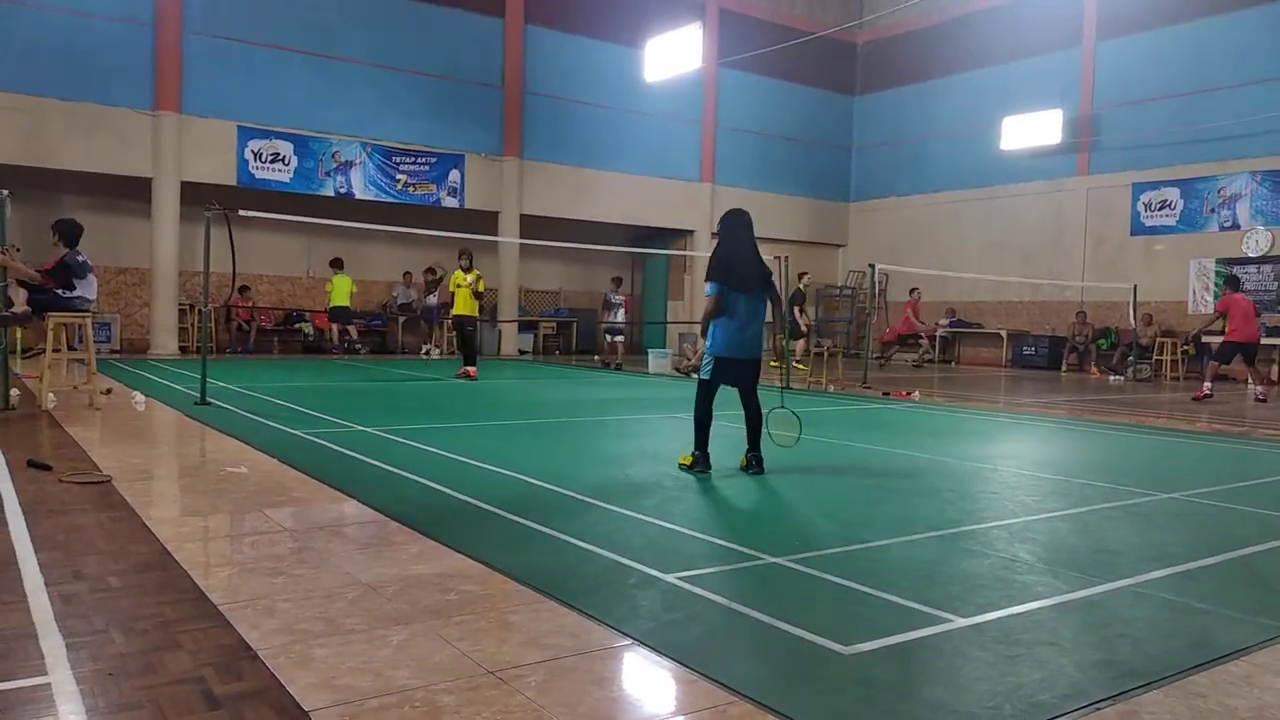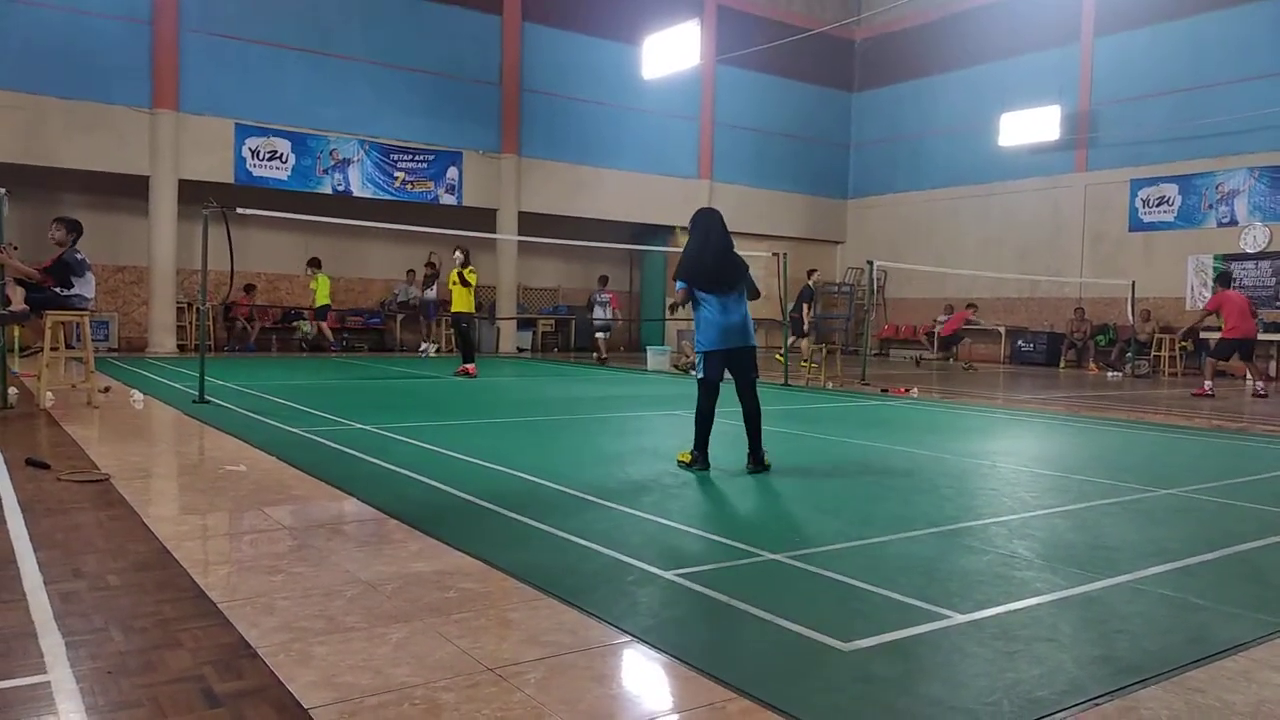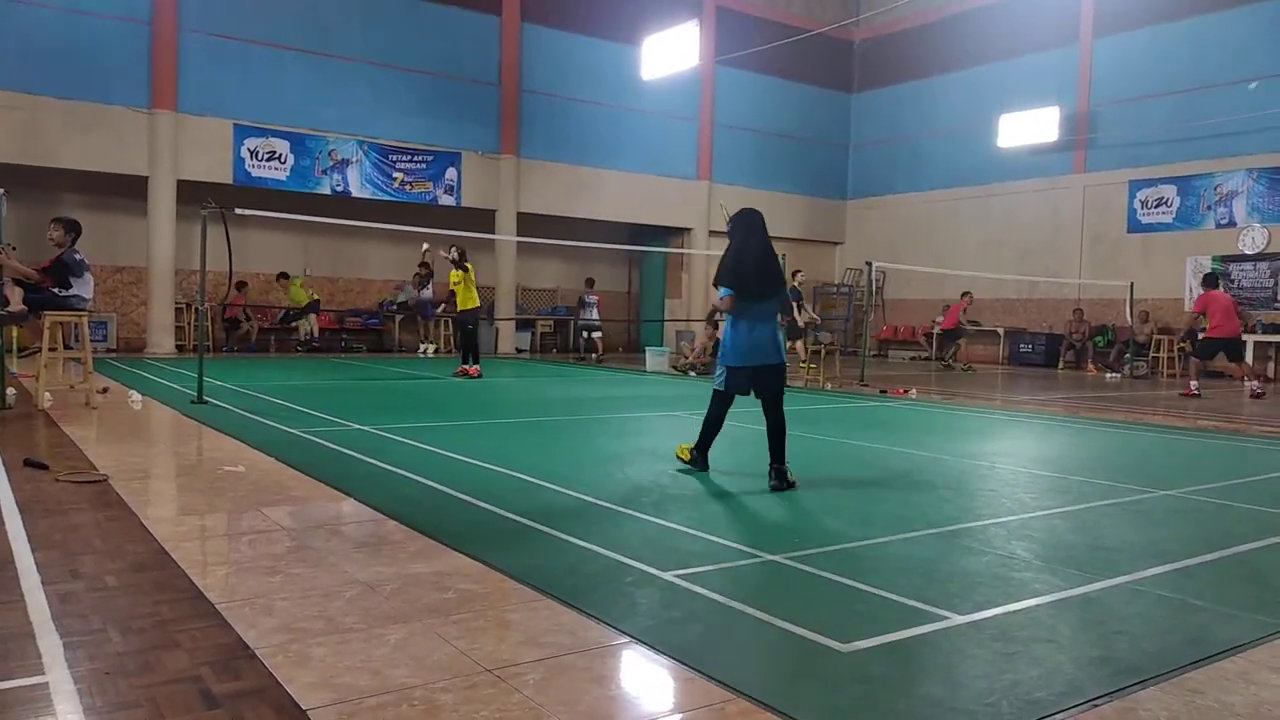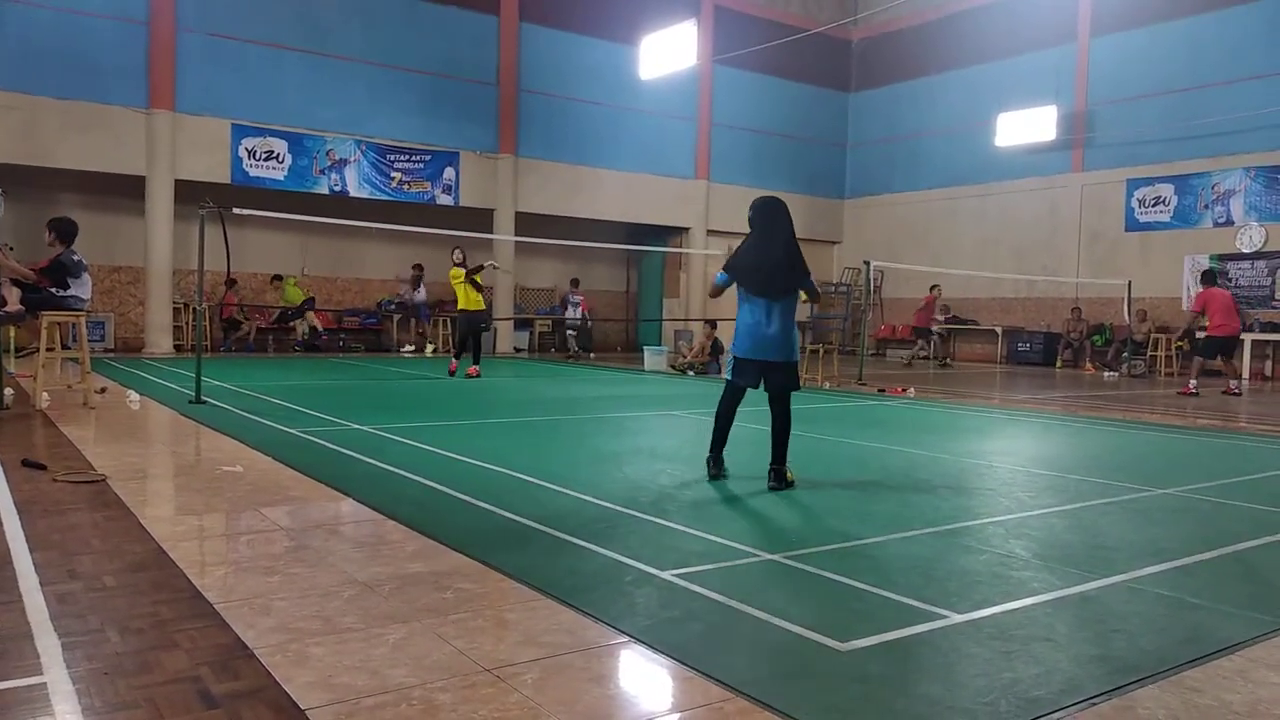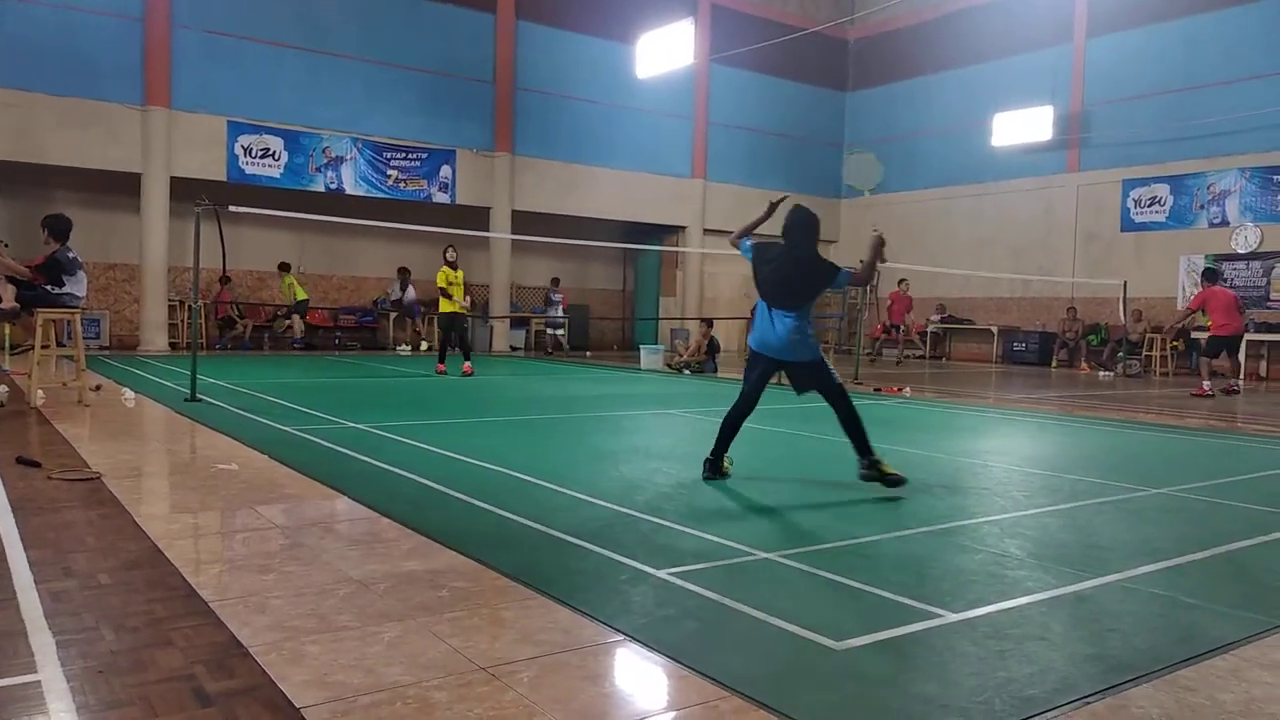
dt=0.5s
person 1, frame 1
left shoulder: (721, 261)
right shoulder: (759, 266)
left elbow: (714, 304)
right elbow: (776, 302)
left wrist: (704, 322)
left hip: (722, 343)
right hip: (752, 343)
left knee: (704, 396)
right knee: (750, 398)
left ankle: (700, 456)
right ankle: (754, 457)
person 1, frame 2
left shoulder: (692, 260)
right shoulder: (734, 260)
left elbow: (682, 297)
right elbow: (754, 294)
left wrist: (675, 303)
left hip: (711, 336)
right hip: (742, 334)
left knee: (707, 395)
right knee: (748, 394)
left ankle: (699, 454)
right ankle: (756, 455)
person 1, frame 3
left shoulder: (732, 262)
right shoulder: (772, 266)
left elbow: (729, 305)
right elbow: (786, 308)
left wrist: (717, 307)
left hip: (738, 349)
right hip: (770, 349)
left knee: (720, 403)
right knee: (773, 408)
left ankle: (699, 454)
right ankle: (778, 469)
person 1, frame 4
left shoulder: (745, 254)
right shoulder: (792, 259)
left elbow: (713, 291)
right elbow: (815, 297)
left wrist: (730, 266)
right wrist: (794, 289)
left hip: (747, 341)
right hip: (781, 344)
left knee: (730, 399)
right knee: (780, 406)
left ankle: (715, 460)
right ankle: (778, 470)
person 1, frame 5
left shoulder: (767, 254)
right shoulder: (818, 267)
left elbow: (735, 239)
right elbow: (864, 278)
left wrist: (765, 216)
right wrist: (875, 249)
left hip: (764, 345)
right hip: (800, 348)
left knee: (745, 402)
right knee: (841, 401)
left ankle: (715, 461)
right ankle: (868, 461)
